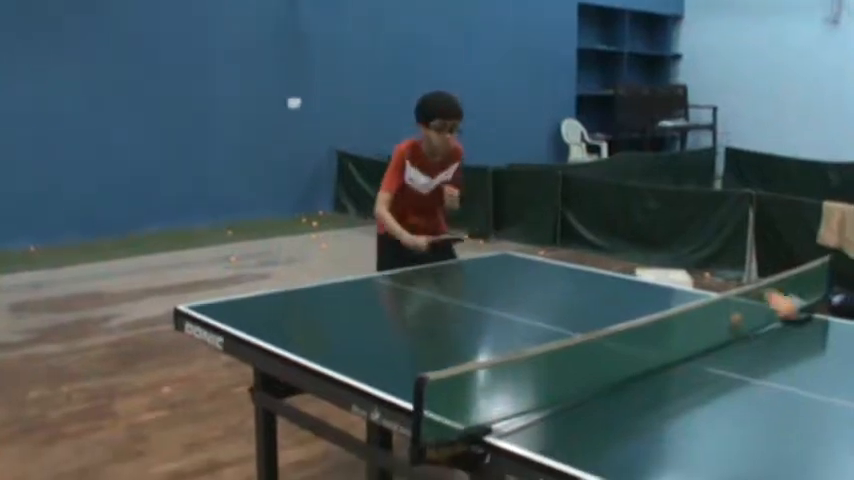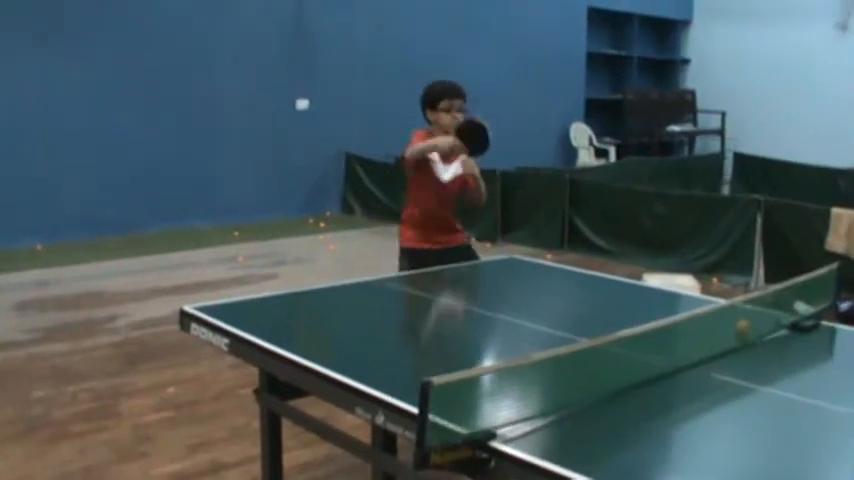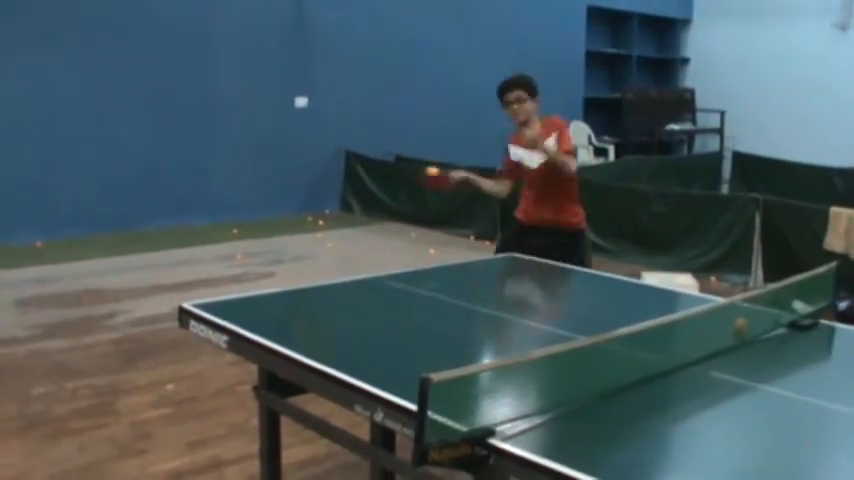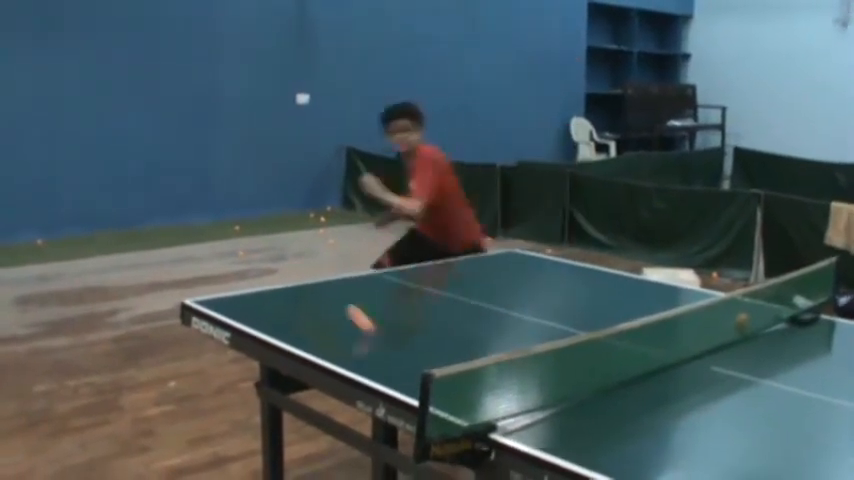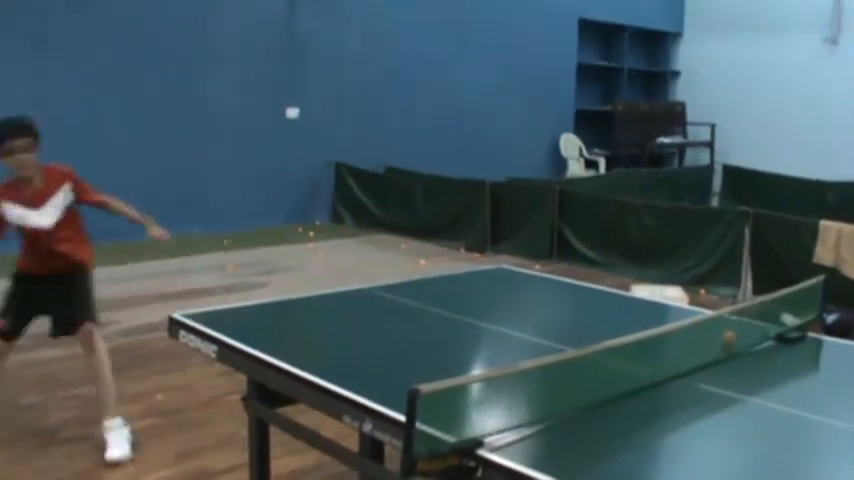
dt=0.7s
person 1, frame 1
left shoulder: (456, 154)
right shoulder: (404, 153)
left elbow: (448, 204)
right elbow: (380, 208)
left wrist: (452, 203)
right wrist: (407, 238)
left hip: (434, 234)
right hip: (395, 234)
person 1, frame 2
left shoulder: (464, 150)
right shoulder: (421, 139)
left elbow: (480, 200)
right elbow: (411, 154)
left wrist: (475, 177)
right wrist: (440, 143)
left hip: (454, 241)
right hip: (418, 243)
person 1, frame 3
left shoulder: (557, 127)
right shoulder: (514, 143)
left elbow: (570, 169)
right elbow: (502, 190)
left wrist: (542, 146)
right wrist: (469, 177)
left hip: (566, 222)
right hip: (526, 221)
person 1, frame 4
left shoulder: (429, 158)
right shoulder: (411, 159)
left elbow: (416, 210)
left wrist: (381, 193)
right wrist: (400, 210)
left hip: (462, 242)
right hip: (429, 234)
person 1, frame 5
left shoulder: (62, 176)
left elbow: (102, 199)
left wrist: (149, 224)
left hip: (71, 263)
right hip: (33, 268)
left knee: (87, 331)
left ankle: (115, 425)
